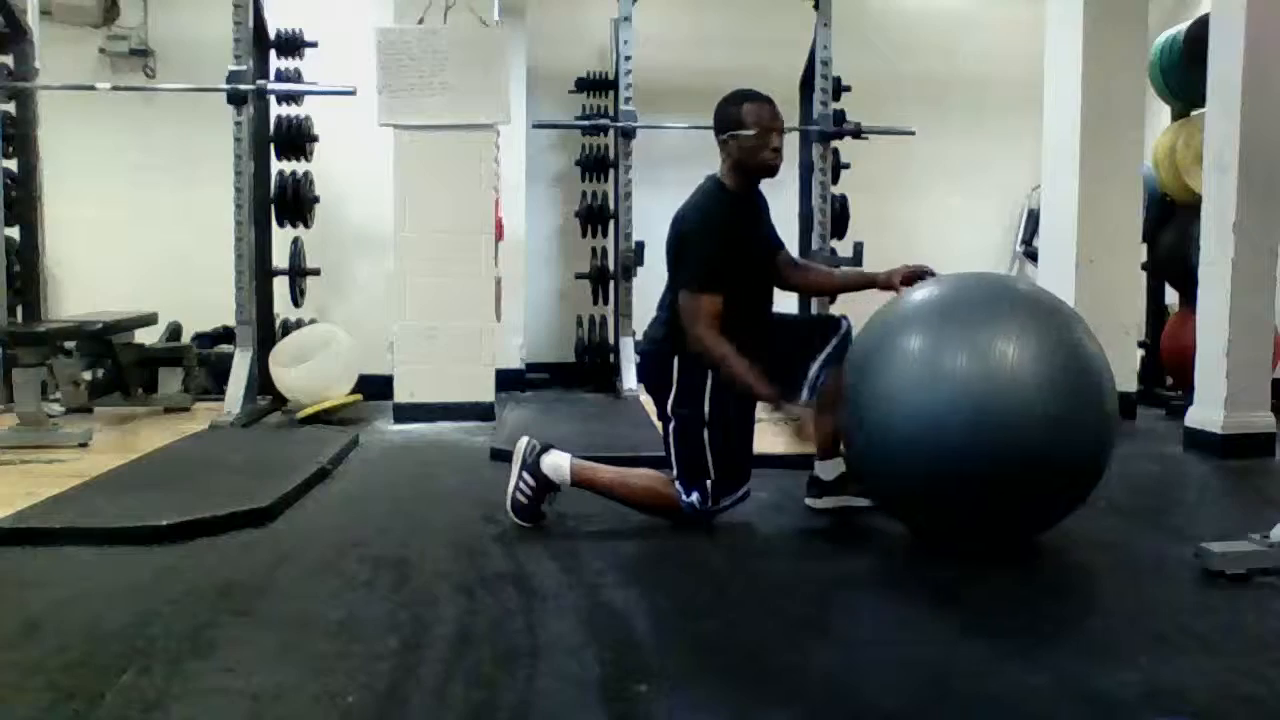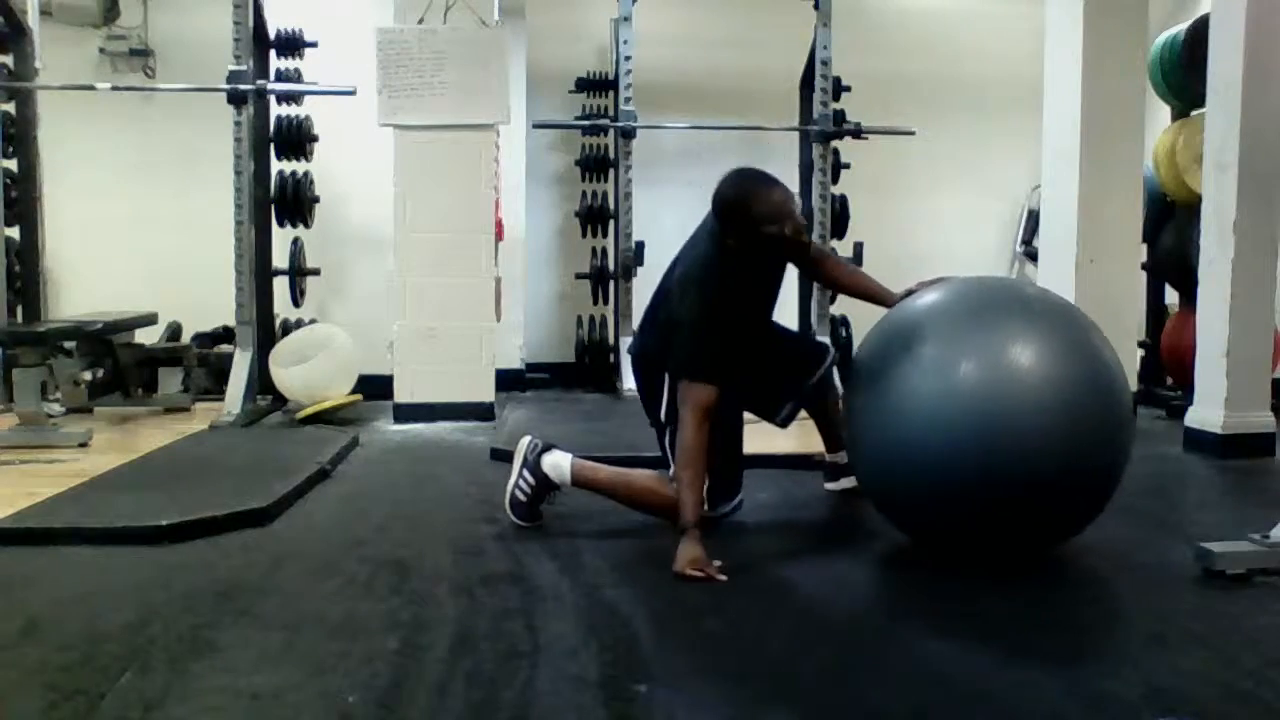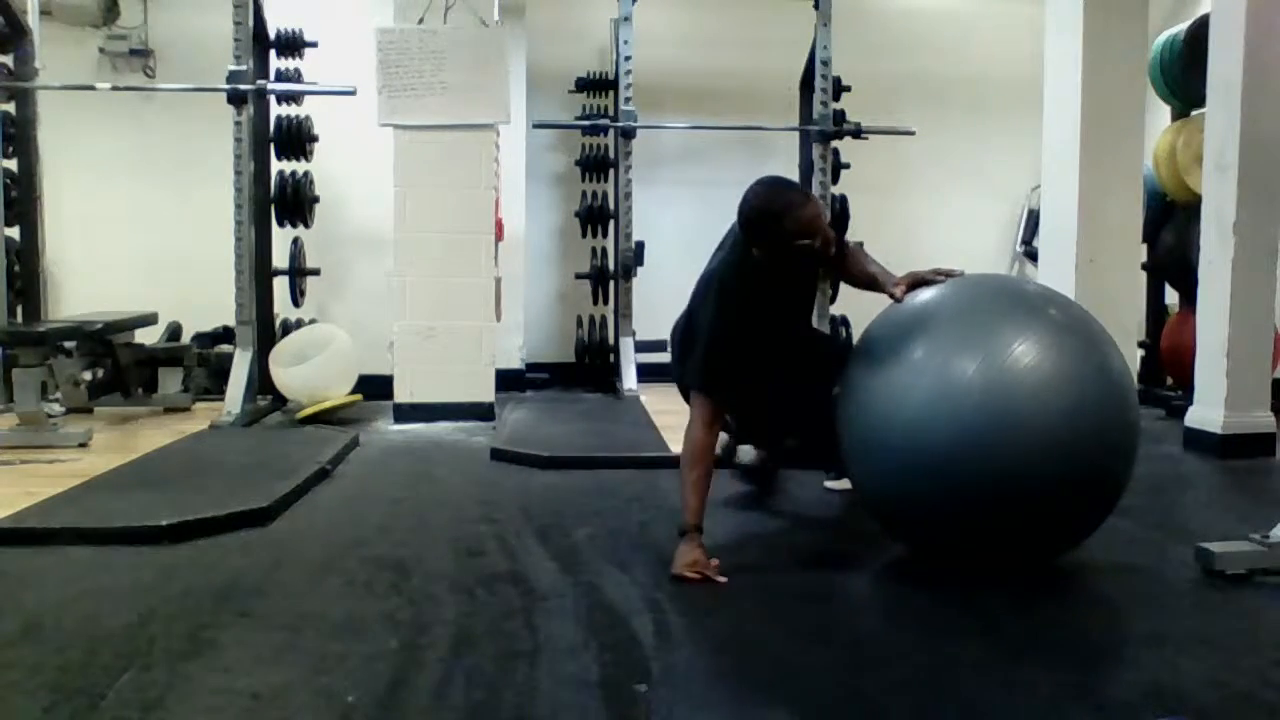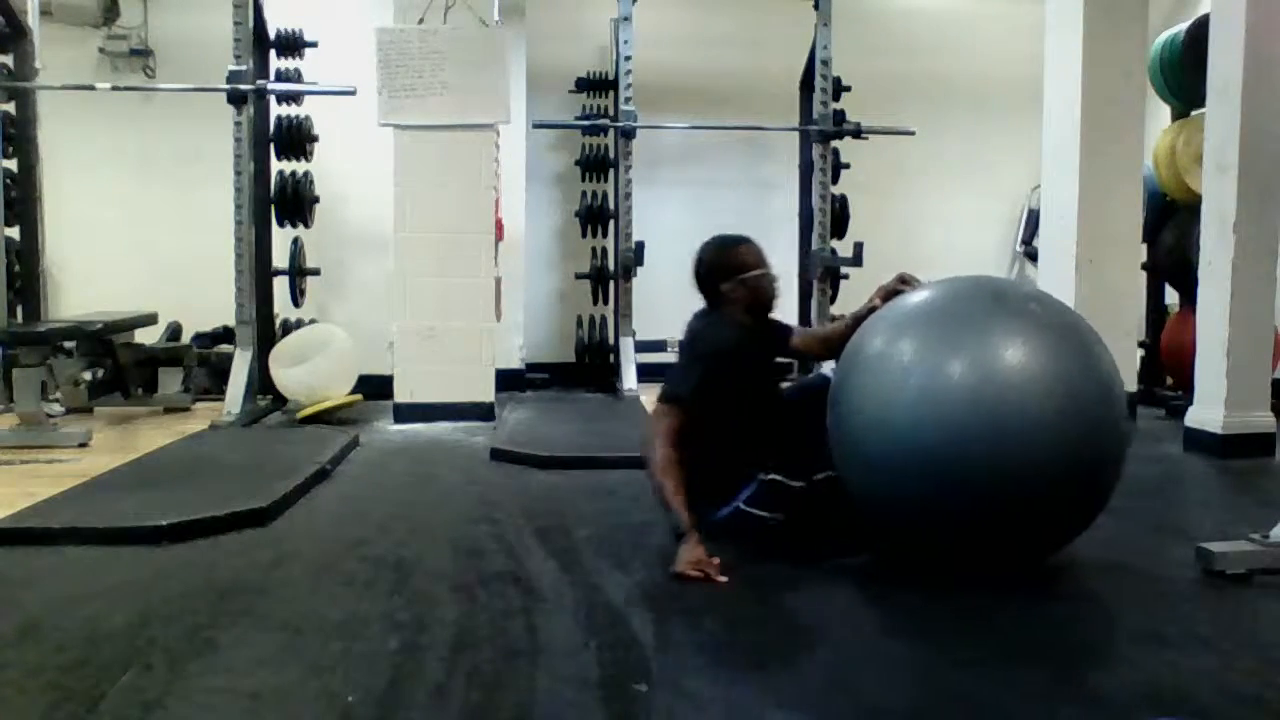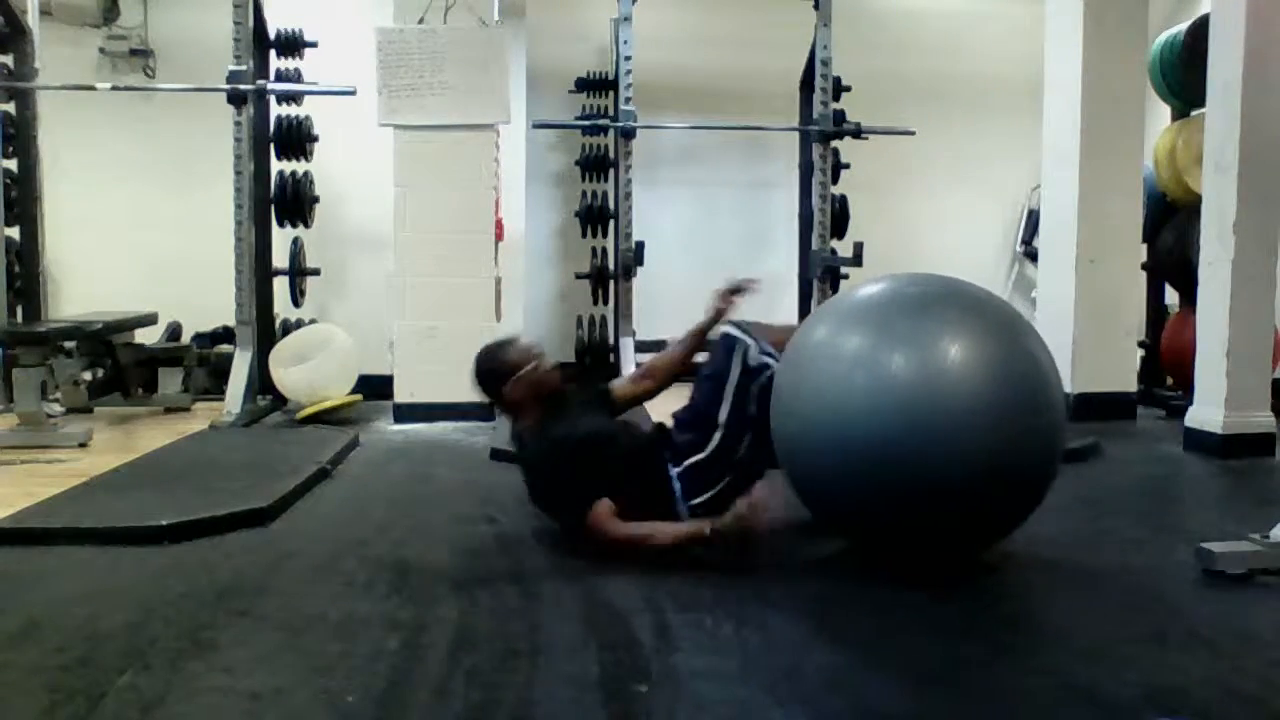
dt=0.7s
person 1, frame 1
left shoulder: (749, 199)
right shoulder: (706, 222)
left elbow: (787, 271)
right elbow: (700, 333)
left wrist: (875, 278)
right wrist: (781, 402)
right hip: (685, 362)
left knee: (837, 343)
right knee: (701, 500)
left ankle: (828, 480)
right ankle: (551, 466)
person 1, frame 2
left shoulder: (767, 224)
right shoulder: (705, 292)
left elbow: (816, 258)
right elbow: (694, 415)
left wrist: (895, 300)
right wrist: (690, 534)
right hip: (672, 366)
left knee: (815, 360)
right knee: (715, 499)
left ankle: (841, 463)
right ankle: (551, 465)
person 1, frame 3
left shoulder: (795, 230)
right shoulder: (730, 298)
left elbow: (845, 256)
right elbow: (704, 418)
left wrist: (887, 280)
right wrist: (690, 537)
right hip: (729, 380)
right ankle: (766, 453)
person 1, frame 4
left shoulder: (744, 323)
right shoulder: (712, 344)
left elbow: (818, 343)
right elbow: (662, 437)
left wrist: (868, 311)
right wrist: (689, 536)
right hip: (733, 500)
left knee: (831, 388)
person 1, frame 5
left shoulder: (558, 400)
right shoulder: (543, 450)
left elbow: (648, 379)
right elbow: (614, 530)
left wrist: (711, 320)
right wrist: (714, 528)
right hip: (685, 487)
left knee: (741, 339)
right knee: (738, 343)
